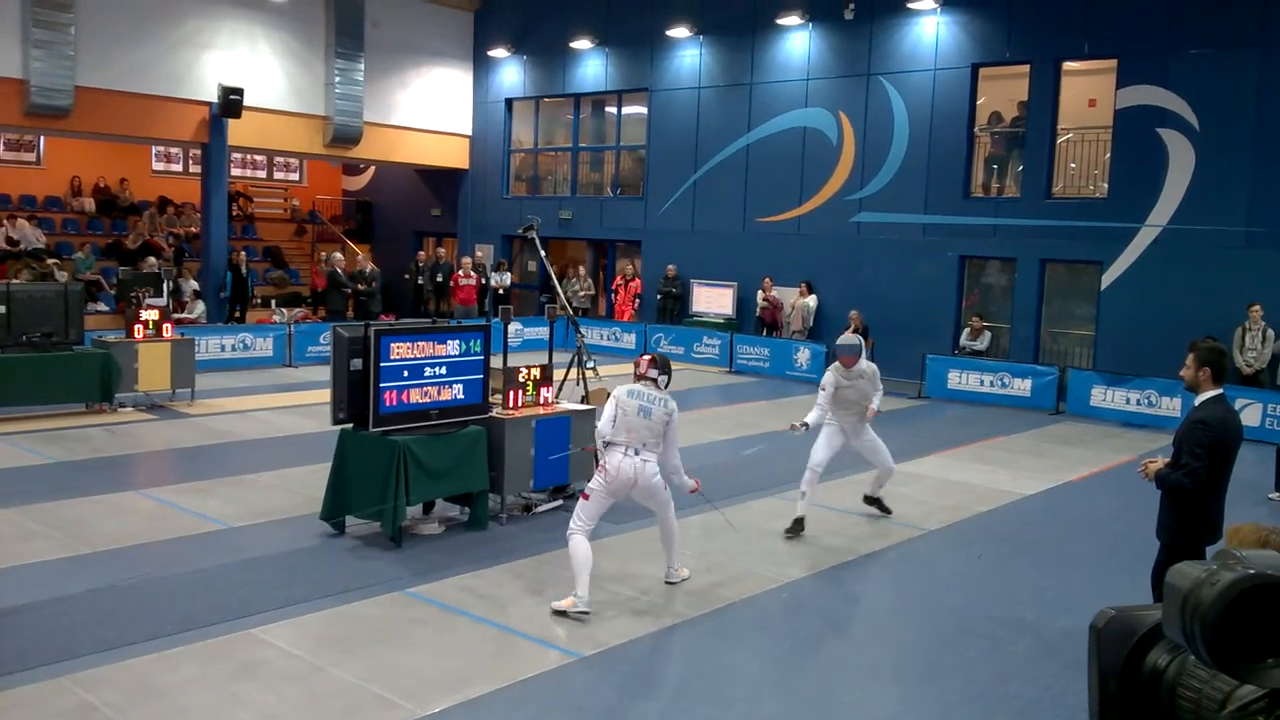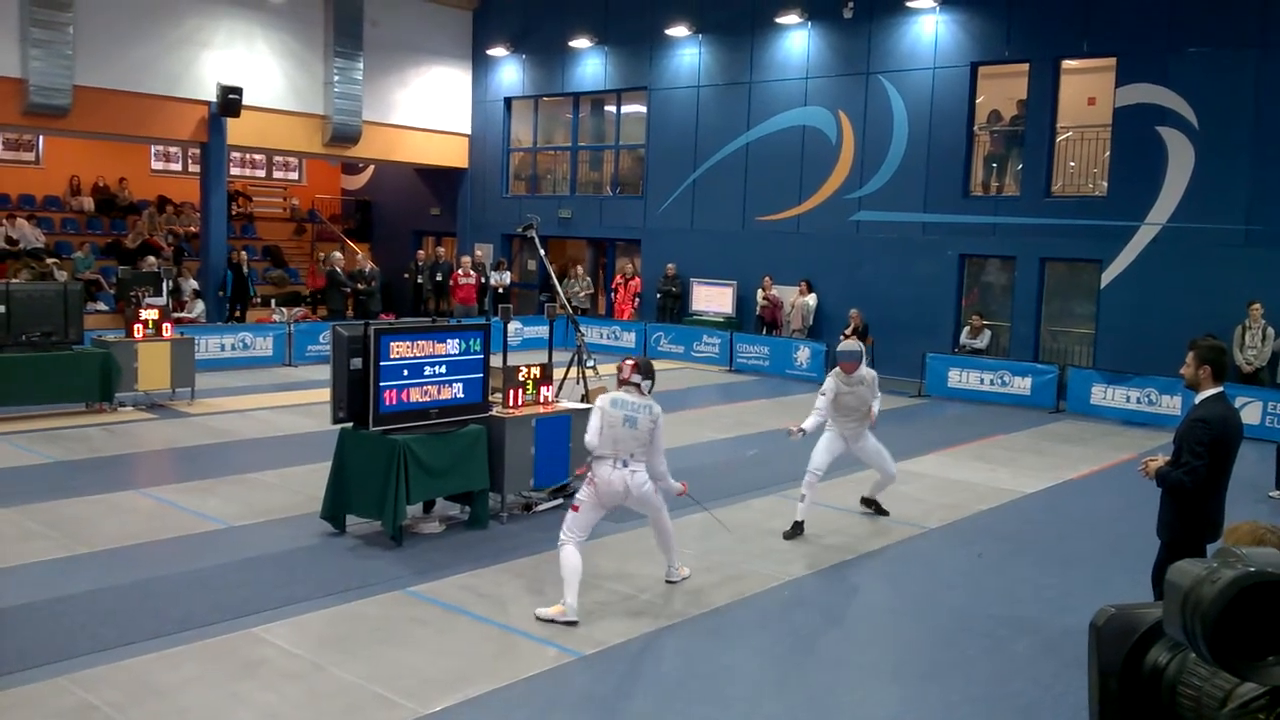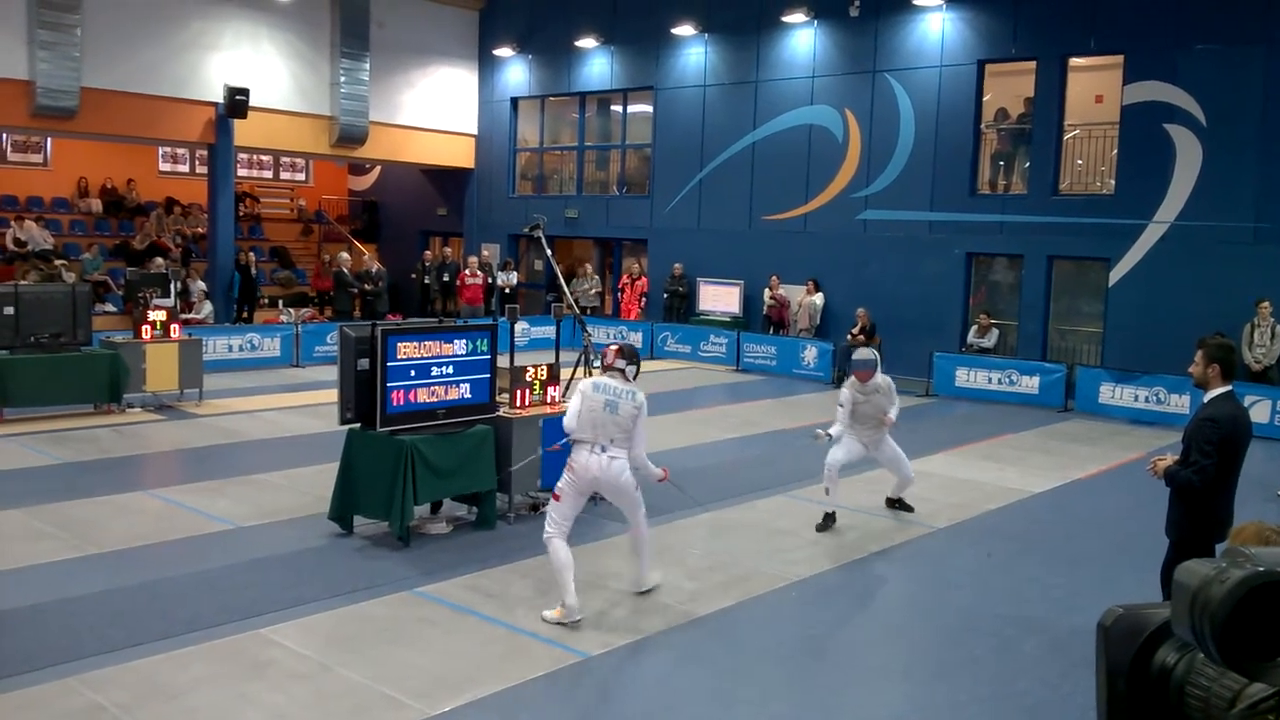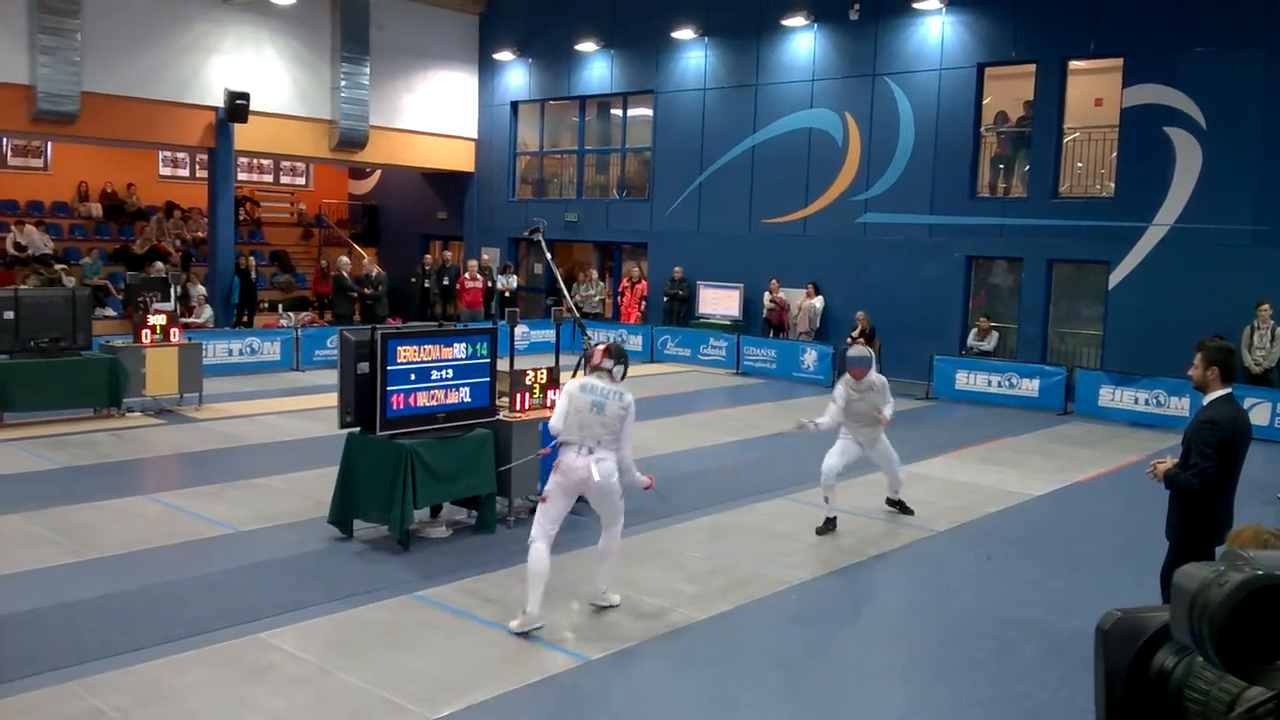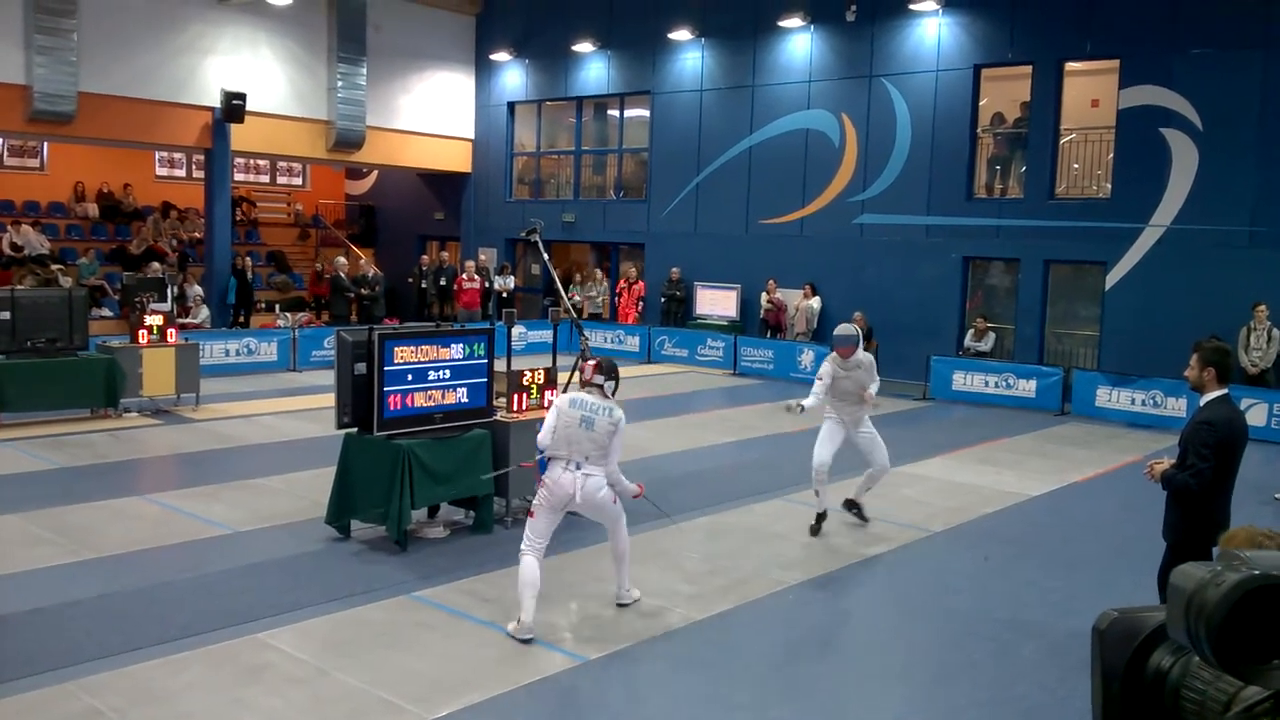
dt=0.2s
person 1, frame 1
left shoulder: (621, 392)
right shoulder: (669, 405)
left elbow: (602, 431)
right elbow: (670, 456)
right wrist: (685, 482)
left hip: (614, 468)
right hip: (647, 472)
left knee: (578, 531)
right knee: (666, 512)
left ankle: (580, 597)
right ankle: (673, 570)
person 1, frame 2
left shoulder: (605, 400)
right shoulder: (653, 409)
left elbow: (591, 443)
right elbow: (657, 460)
right wrist: (673, 486)
left hip: (603, 479)
right hip: (637, 480)
left knee: (569, 541)
right knee: (659, 513)
left ankle: (568, 606)
right ankle: (673, 568)
person 1, frame 3
left shoulder: (588, 385)
right shoulder: (638, 398)
left elbow: (569, 426)
right elbow: (636, 452)
left wrist: (589, 428)
right wrist: (655, 474)
left hip: (582, 465)
right hip: (617, 469)
left knee: (554, 535)
right knee: (638, 518)
left ankle: (570, 605)
right ankle: (643, 578)
person 1, frame 4
left shoulder: (574, 386)
right shoulder: (625, 399)
left elbow: (555, 428)
right elbow: (622, 453)
right wrist: (638, 480)
left hip: (570, 466)
right hip: (604, 470)
left knee: (541, 538)
right knee: (613, 527)
left ankle: (531, 614)
right ankle: (601, 594)
person 1, frame 5
left shoulder: (564, 400)
right shoulder: (616, 414)
left elbow: (543, 443)
right elbow: (611, 468)
right wrist: (630, 489)
left hip: (557, 481)
right hip: (593, 486)
left knee: (530, 552)
right knee: (618, 524)
left ankle: (525, 622)
right ankle: (623, 591)
person 2, frame 1
left shoulder: (1201, 420)
right shoulder: (1227, 413)
left elbow: (1188, 482)
left wrist: (1159, 474)
right wrist: (1170, 464)
left hip: (1187, 523)
right hip: (1202, 519)
left knee: (1166, 587)
person 2, frame 2
left shoulder: (1202, 418)
right shoulder: (1227, 411)
left elbow: (1189, 480)
left wrist: (1160, 472)
right wrist: (1170, 462)
left hip: (1187, 521)
right hip: (1202, 517)
left knee: (1166, 585)
person 2, frame 3
left shoulder: (1211, 417)
right shoulder: (1236, 410)
left elbow: (1197, 480)
left wrist: (1168, 472)
right wrist: (1179, 461)
left hip: (1195, 520)
right hip: (1211, 516)
left knee: (1176, 584)
person 2, frame 4
left shoulder: (1211, 419)
right shoulder: (1236, 412)
left elbow: (1197, 482)
left wrist: (1168, 474)
right wrist: (1179, 464)
left hip: (1195, 523)
right hip: (1211, 518)
left knee: (1175, 587)
person 2, frame 5
left shoulder: (1207, 420)
right shoulder: (1232, 413)
left elbow: (1194, 483)
left wrist: (1165, 475)
right wrist: (1176, 465)
left hip: (1192, 524)
right hip: (1209, 519)
left knee: (1172, 586)
person 3, frame 1
left shoulder: (870, 369)
right shoulder: (832, 374)
left elbow: (878, 390)
right elbow: (820, 408)
left wrist: (874, 406)
right wrist: (804, 424)
left hip: (860, 428)
right hip: (834, 426)
left knee: (888, 467)
right knee: (814, 465)
left ankle: (872, 496)
right ankle: (799, 519)
person 3, frame 2
left shoulder: (870, 376)
right shoulder: (833, 380)
right elbow: (819, 413)
left wrist: (874, 410)
right wrist: (801, 429)
left hip: (861, 434)
right hip: (835, 432)
left knee: (890, 473)
right knee: (814, 469)
left ankle: (869, 498)
right ankle: (799, 522)
person 3, frame 3
left shoulder: (886, 383)
right shoulder: (849, 389)
left elbow: (894, 403)
right elbow: (841, 423)
left wrist: (891, 416)
right wrist: (828, 434)
left hip: (880, 439)
right hip: (855, 438)
left knee: (907, 477)
right knee: (832, 461)
left ankle: (893, 499)
right ankle: (830, 514)
person 3, frame 4
left shoulder: (880, 382)
right shoulder: (843, 387)
left elbow: (889, 403)
right elbow: (830, 418)
left wrist: (886, 415)
right wrist: (814, 424)
left hip: (876, 438)
right hip: (850, 438)
left knee: (896, 477)
right knee: (828, 469)
left ankle: (893, 499)
right ankle: (830, 518)
person 3, frame 5
left shoulder: (867, 360)
right shoulder: (829, 365)
left elbow: (875, 380)
right elbow: (816, 396)
left wrist: (871, 392)
right wrist: (800, 406)
left hip: (860, 420)
right hip: (835, 419)
left knee: (882, 466)
right knee: (820, 464)
left ankle: (853, 501)
right ankle: (821, 513)
